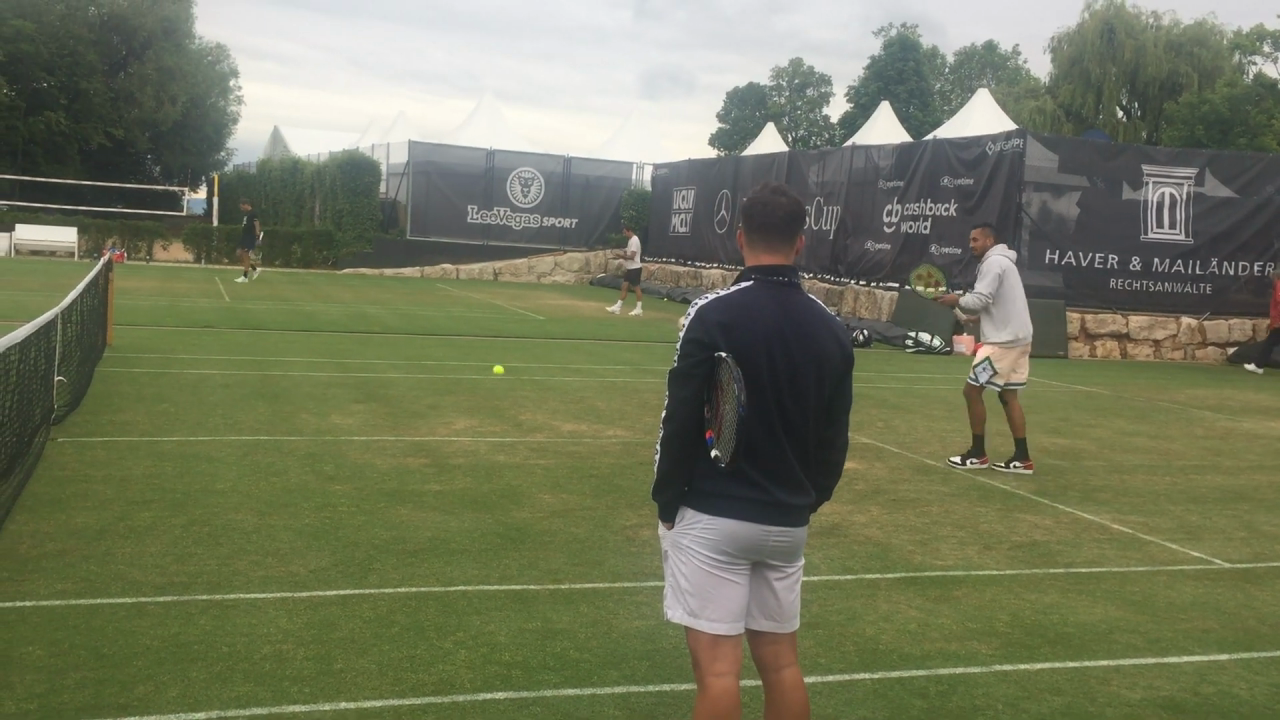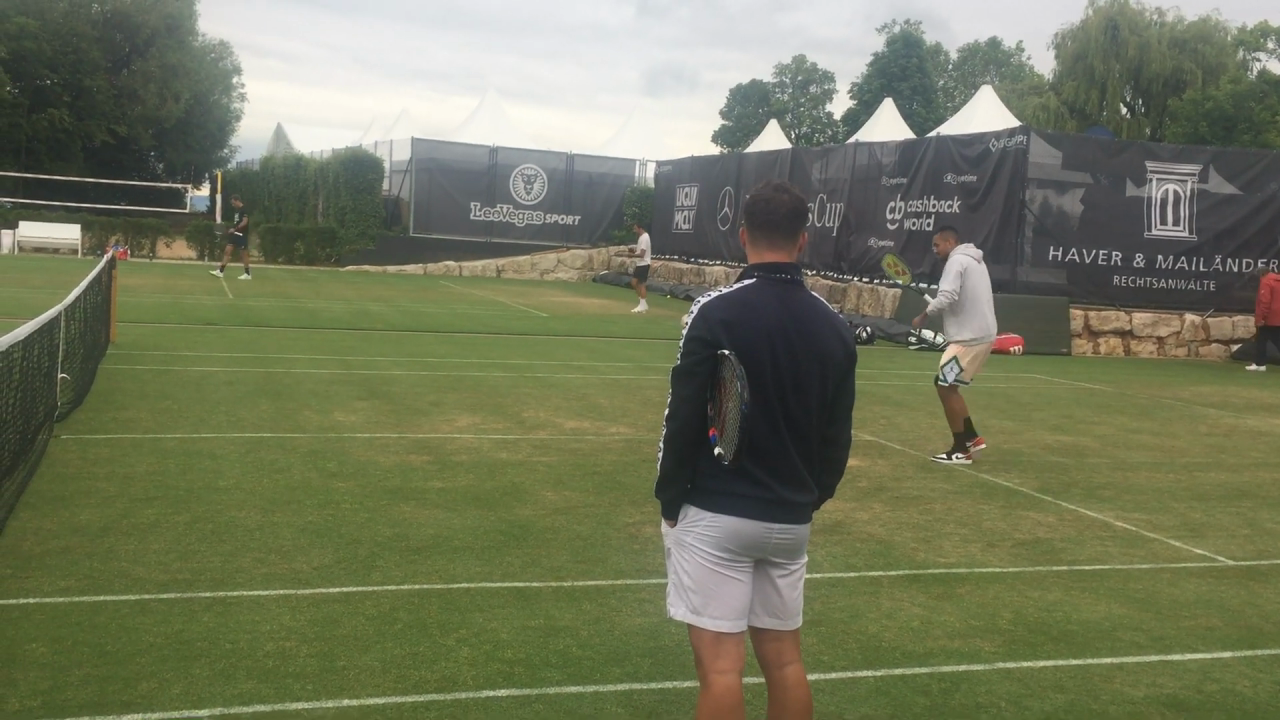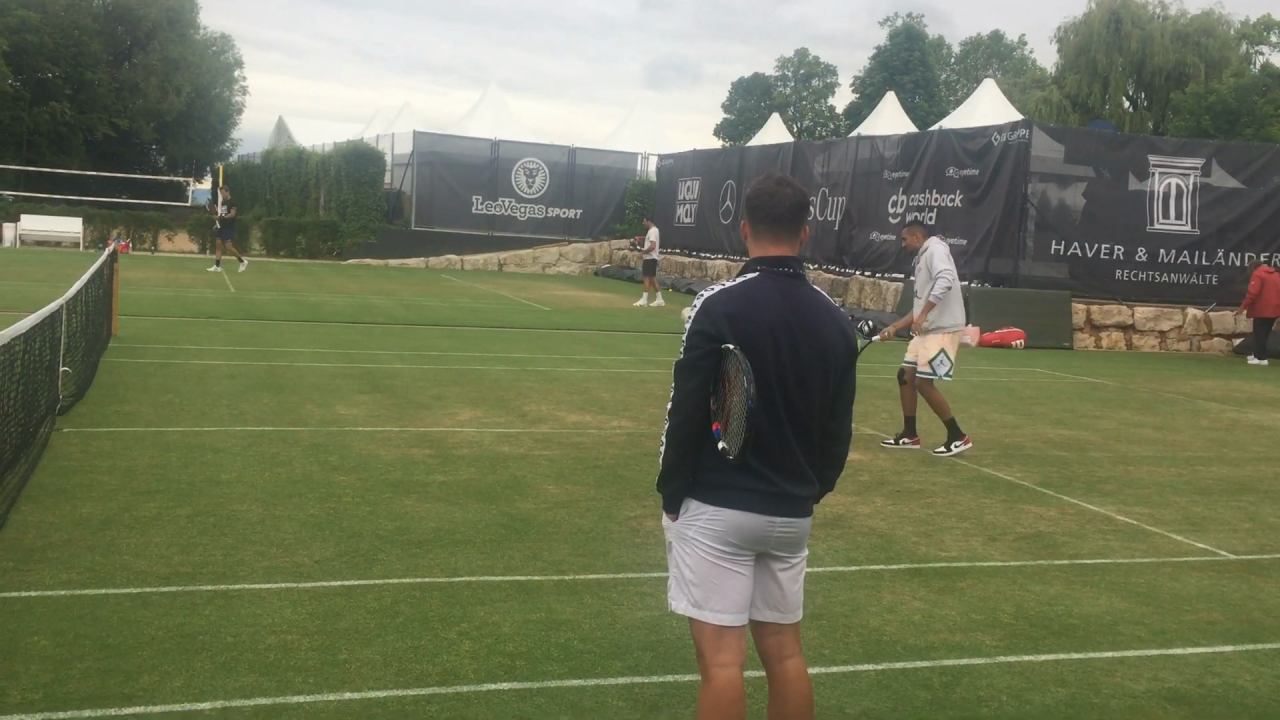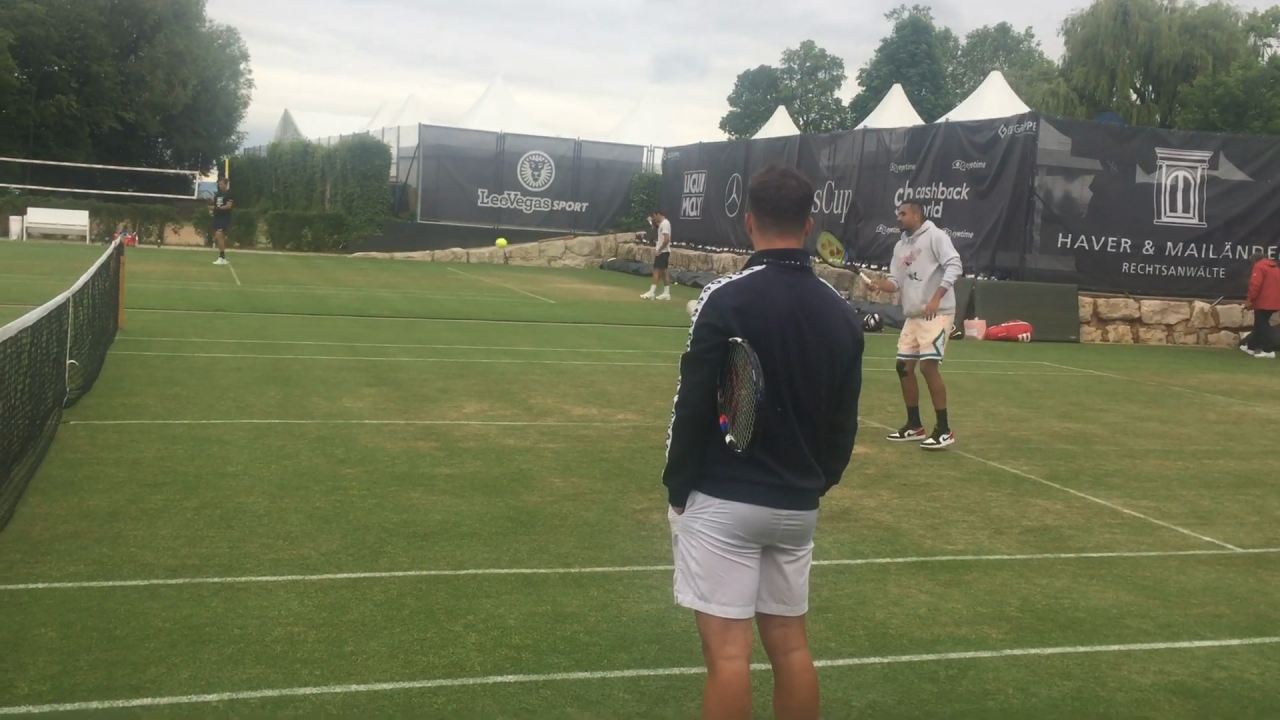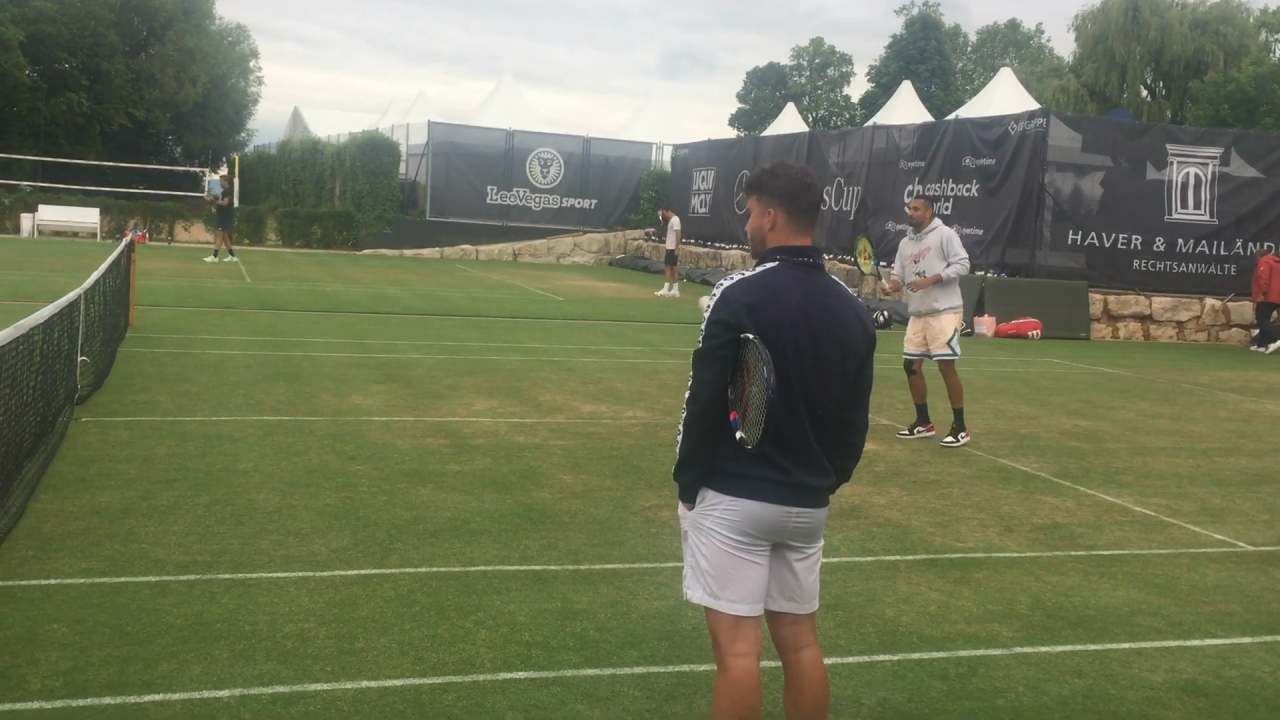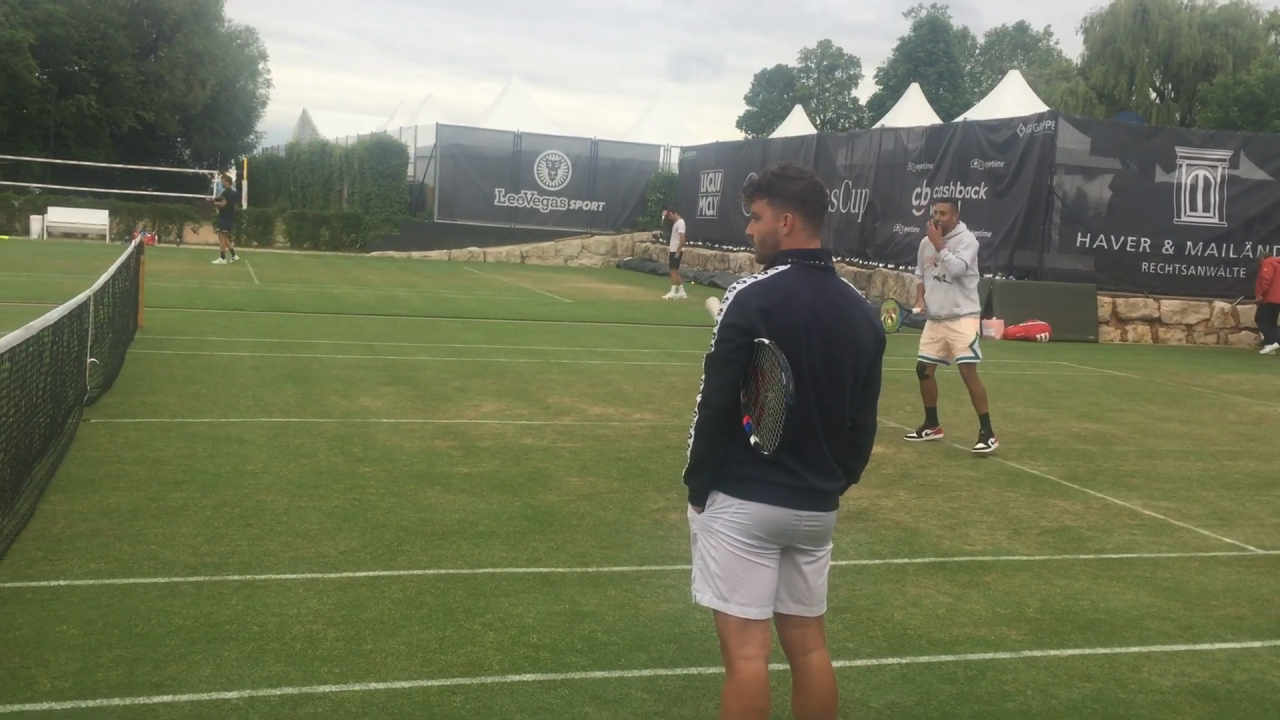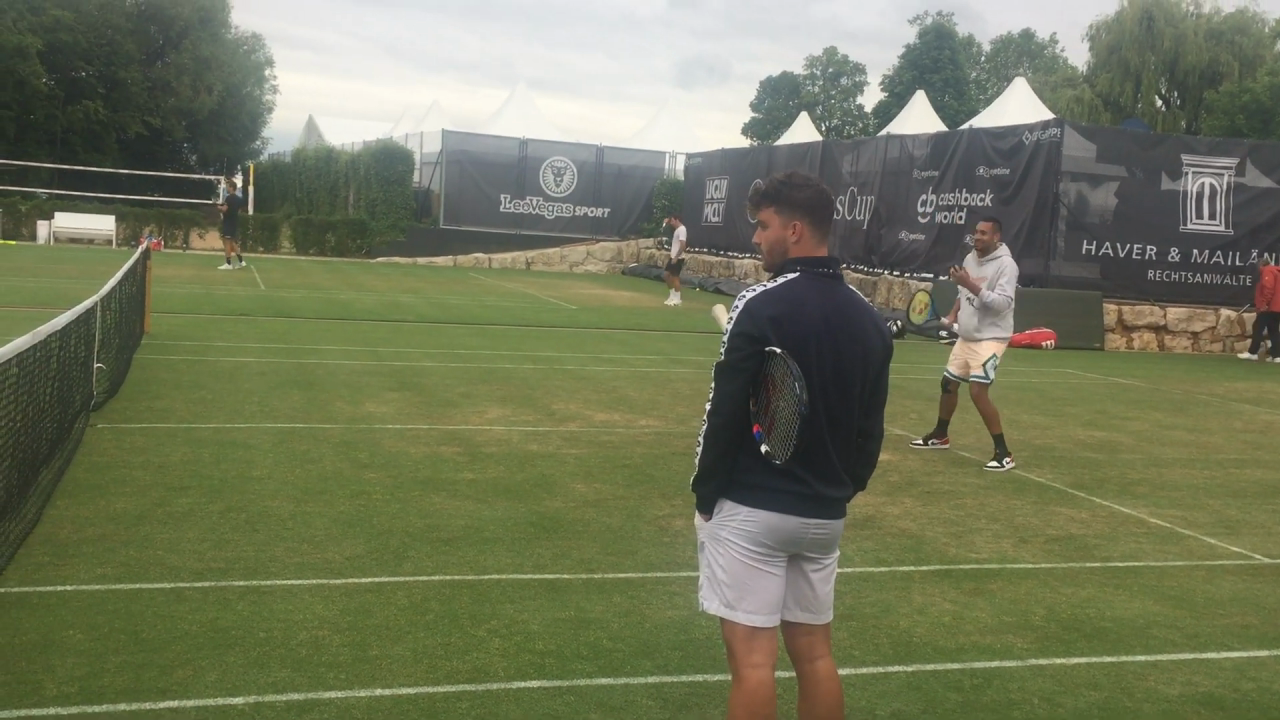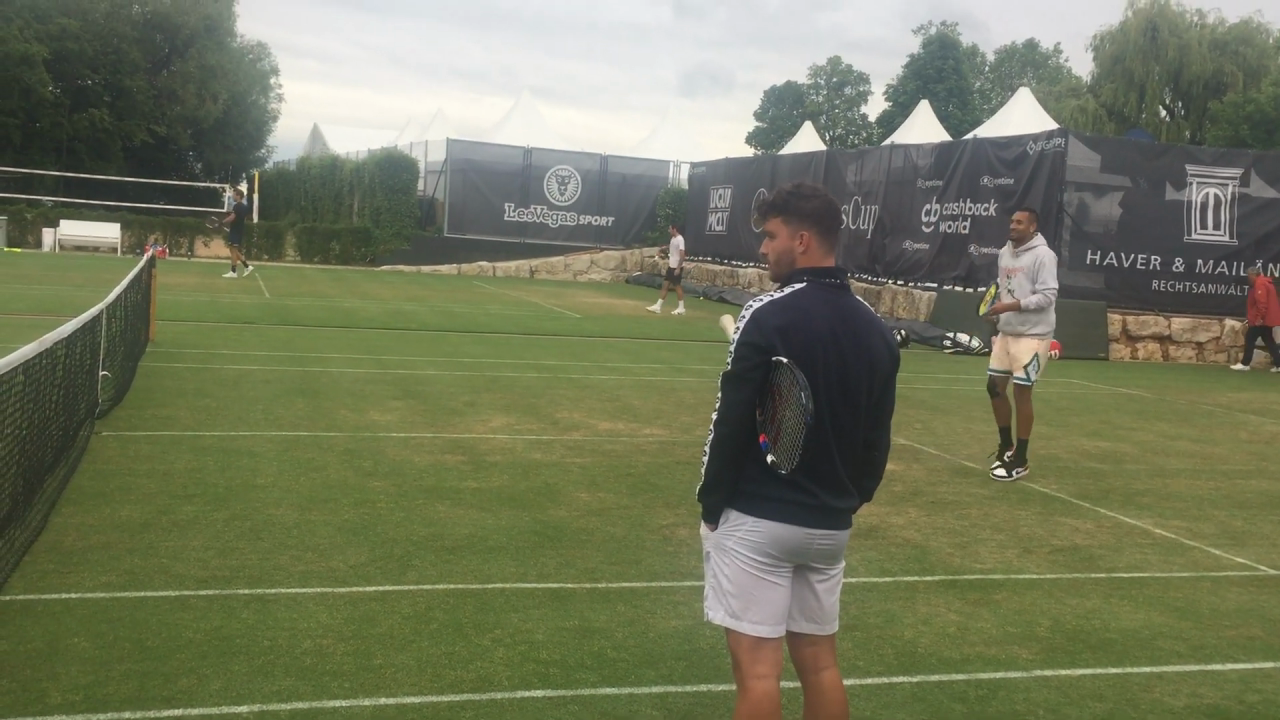
dt=0.3s
person 1, frame 1
left shoulder: (714, 314)
right shoulder: (831, 329)
left elbow: (681, 420)
right elbow: (835, 439)
left wrist: (666, 501)
left hip: (712, 517)
right hip: (787, 523)
left knee: (716, 666)
right knee: (780, 660)
person 1, frame 2
left shoulder: (717, 312)
right shoulder: (834, 326)
left elbow: (684, 418)
right elbow: (837, 436)
left wrist: (669, 499)
left hip: (715, 515)
right hip: (790, 520)
left knee: (719, 664)
right knee: (784, 657)
person 1, frame 3
left shoulder: (720, 305)
right shoulder: (834, 319)
left elbow: (686, 412)
right elbow: (838, 430)
left wrist: (671, 494)
left hip: (717, 509)
right hip: (792, 514)
left knee: (721, 658)
right knee: (785, 651)
person 1, frame 4
left shoulder: (727, 298)
right shoulder: (840, 311)
left elbow: (693, 405)
right elbow: (844, 422)
left wrist: (677, 487)
left hip: (723, 502)
right hip: (797, 506)
left knee: (727, 650)
right knee: (791, 643)
person 1, frame 5
left shoulder: (740, 295)
right shoulder: (852, 309)
left elbow: (704, 402)
right elbow: (855, 420)
left wrist: (687, 483)
left hip: (733, 499)
right hip: (807, 504)
left knee: (737, 648)
right knee: (800, 641)
person 1, frame 6
left shoulder: (753, 298)
right shoulder: (861, 311)
left elbow: (716, 405)
right elbow: (864, 422)
left wrist: (698, 486)
left hip: (743, 502)
right hip: (816, 506)
left knee: (745, 650)
right knee: (808, 643)
person 1, frame 7
left shoulder: (762, 306)
right shoulder: (869, 319)
left elbow: (725, 413)
right elbow: (871, 428)
left wrist: (705, 493)
left hip: (750, 509)
right hip: (824, 515)
left knee: (752, 658)
right knee: (814, 651)
person 1, frame 8
left shoulder: (768, 316)
right shoulder: (876, 329)
left elbow: (731, 423)
right elbow: (877, 440)
left wrist: (711, 503)
left hip: (756, 519)
right hip: (829, 525)
left knee: (757, 668)
right knee: (820, 662)
person 2, frame 1
left shoulder: (993, 262)
right shoulder: (1002, 261)
left elbow: (979, 298)
left wrist: (954, 300)
right wrist: (968, 311)
left hip: (1001, 340)
right hip: (1017, 338)
left knee: (972, 390)
right knee: (1008, 396)
left ankle: (977, 453)
right ankle: (1022, 458)
person 2, frame 2
left shoulder: (956, 262)
right shoulder: (975, 261)
left elbow: (946, 297)
left wrist: (923, 316)
right wrist: (935, 311)
left hip: (968, 337)
right hip: (982, 335)
left knee: (945, 389)
right knee: (949, 387)
left ankle: (960, 450)
right ankle: (971, 437)
person 2, frame 3
left shoulder: (935, 250)
right shoulder: (919, 263)
left elbow: (946, 280)
left wrist: (922, 314)
right wrist: (894, 328)
left hip: (943, 329)
right hip: (926, 331)
left knee: (924, 383)
right knee: (905, 376)
left ankle: (958, 436)
right ankle: (910, 434)
person 2, frame 4
left shoulder: (935, 236)
right shoulder: (900, 246)
left elbow: (954, 266)
right elbow: (895, 282)
left wrist: (936, 298)
right wrist: (880, 285)
left hip: (936, 314)
right hip: (913, 316)
left knee: (928, 368)
right knee: (904, 368)
left ankle: (943, 430)
right ankle: (915, 426)
person 2, frame 5
left shoulder: (945, 234)
right shoulder: (906, 242)
left elbow: (962, 265)
right elbow: (899, 274)
left wrist: (930, 280)
right wrist: (891, 285)
left hip: (944, 312)
right hip: (917, 314)
left knee: (947, 367)
right knee: (911, 365)
left ankle: (960, 427)
right ankle: (924, 422)
person 2, frame 6
left shoulder: (966, 240)
right shoulder: (925, 242)
left elbow: (957, 269)
right elbow: (921, 275)
left wrist: (939, 244)
right wrist: (920, 299)
left hip: (963, 317)
right hip: (934, 319)
left knee: (968, 372)
right knee: (924, 369)
left ankle: (987, 433)
right ankle: (932, 425)
person 2, frame 7
left shoulder: (1006, 264)
right shoulder: (970, 259)
left elbow: (1003, 302)
left wrist: (970, 286)
right wrist: (953, 314)
left hip: (991, 338)
right hip: (965, 337)
left knee: (978, 391)
right knee: (948, 385)
left ankle: (1003, 453)
right ankle: (940, 435)
person 2, frame 8
left shoulder: (1043, 255)
right shoulder: (1005, 253)
left elbow: (1047, 296)
left wrist: (1010, 306)
right wrist: (998, 308)
left hip: (1032, 335)
right hip: (1006, 332)
left knee: (1021, 393)
right knee: (995, 387)
left ankle: (1020, 460)
right ankle: (1008, 447)
